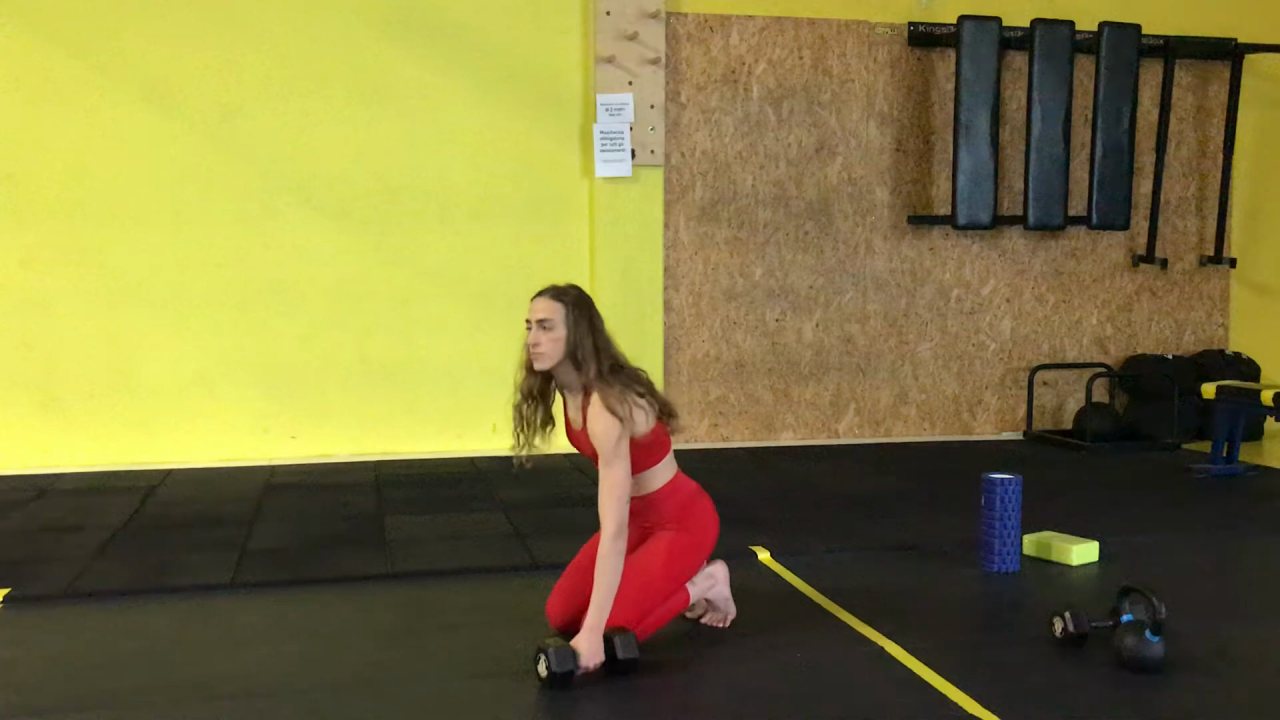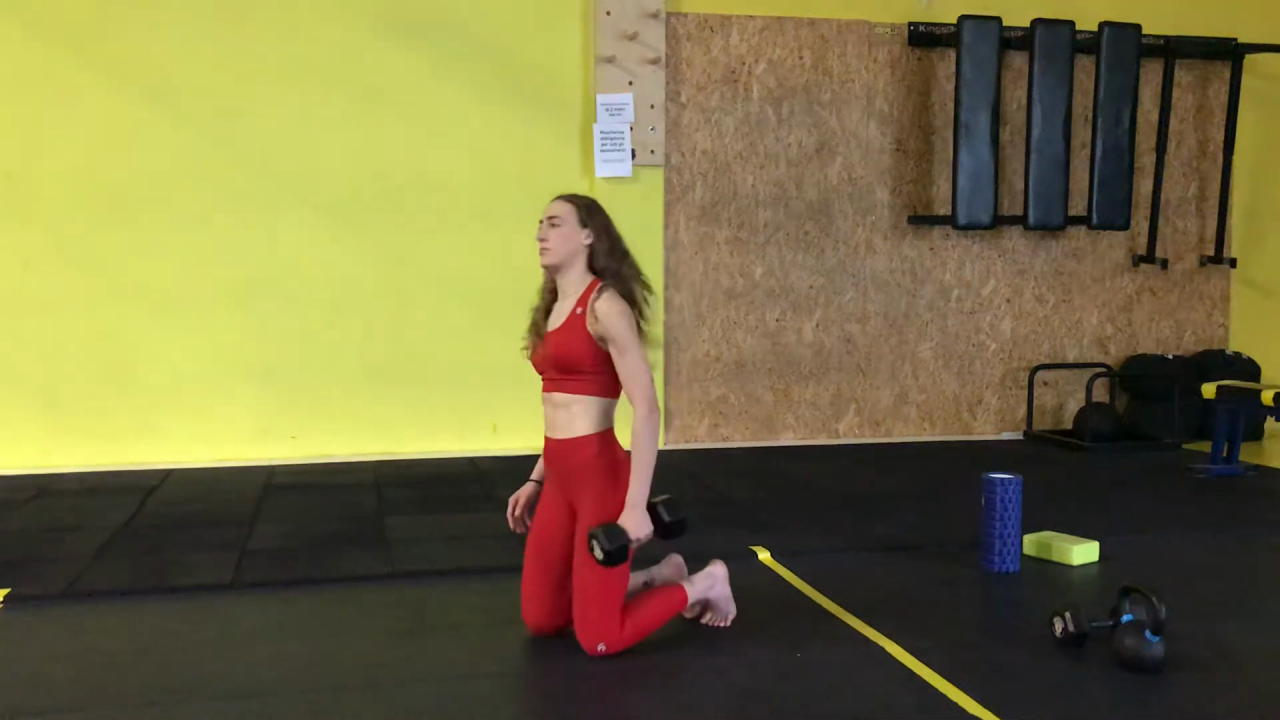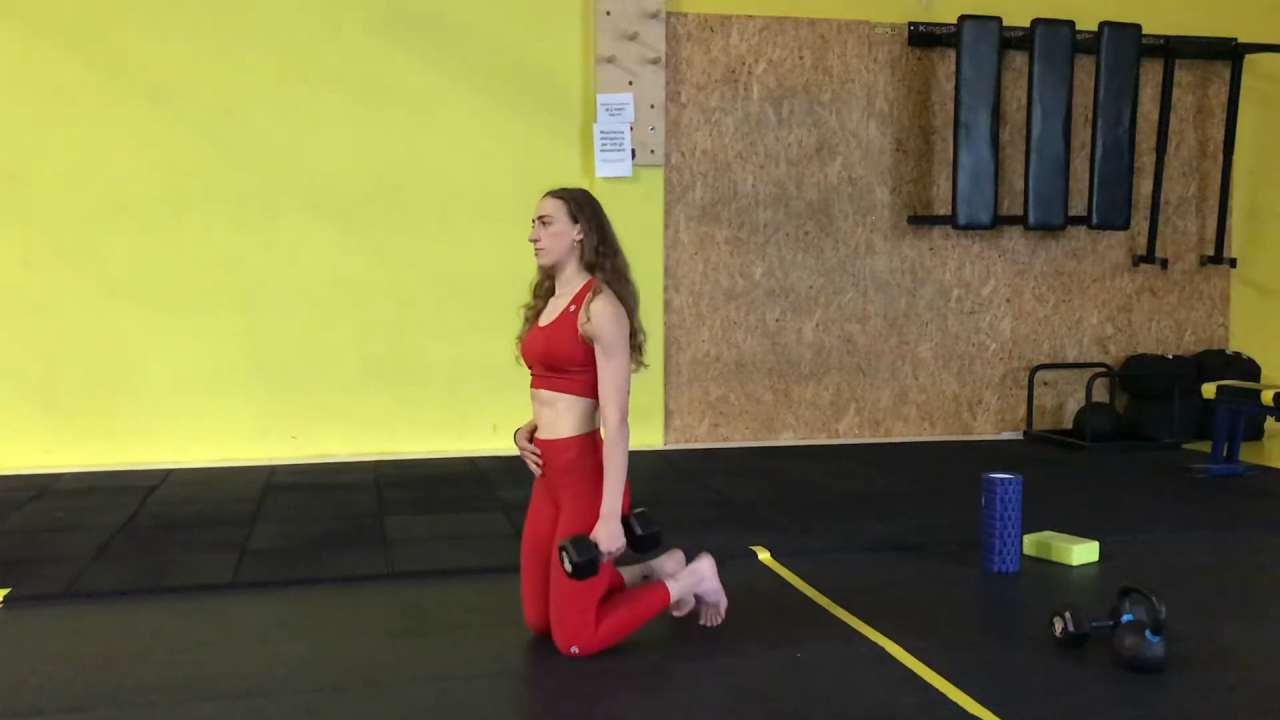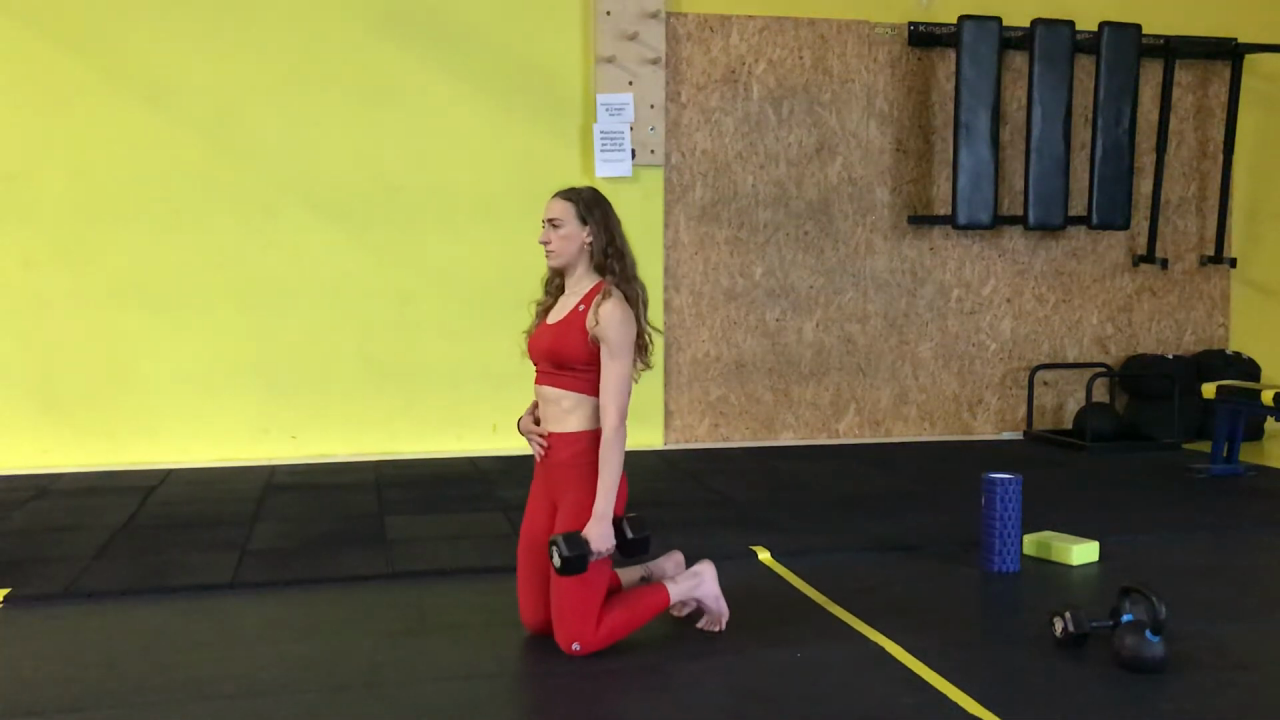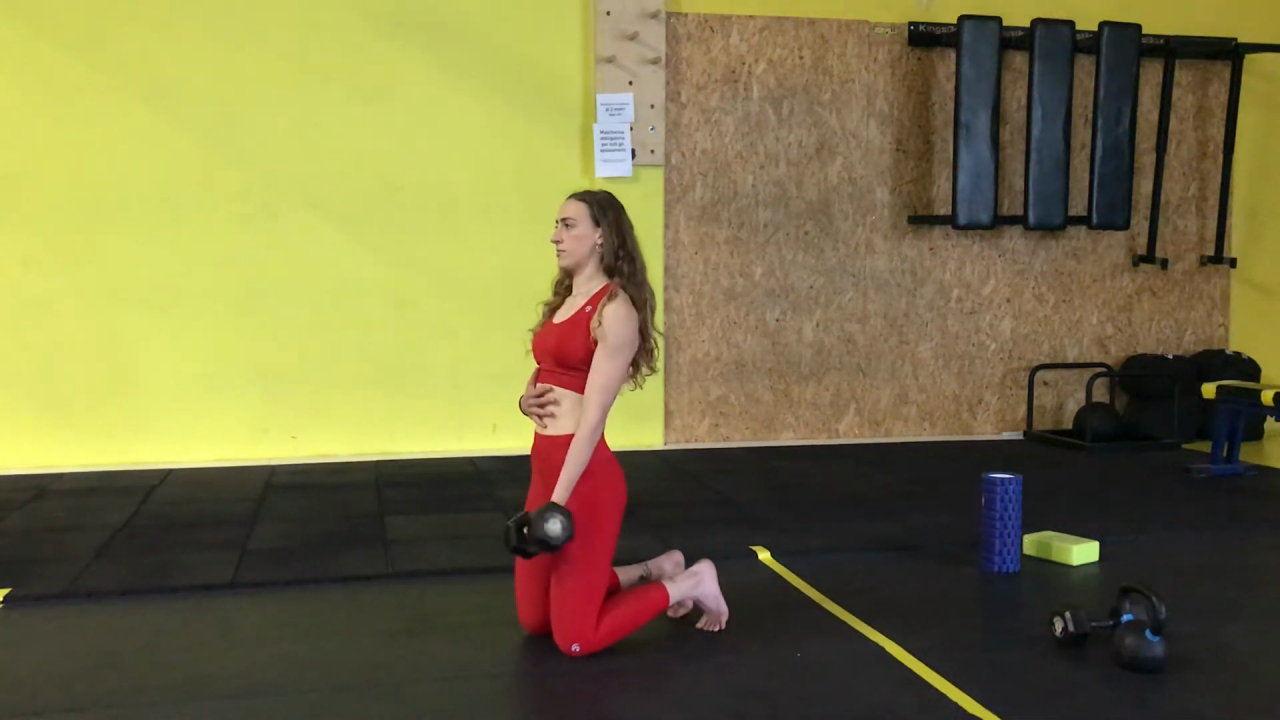
dt=1s
person 1, frame 1
left shoulder: (605, 405)
right shoulder: (569, 385)
left elbow: (614, 528)
left wrist: (594, 632)
left hip: (682, 523)
right hip: (640, 517)
left knee: (603, 639)
right knee: (560, 616)
left ankle: (704, 584)
right ankle: (674, 577)
person 1, frame 2
left shoulder: (605, 305)
right shoulder: (554, 307)
left elbow: (647, 410)
left wrist: (637, 504)
right wrist: (536, 479)
left hip: (599, 471)
right hip: (561, 475)
left knee: (599, 638)
right knee: (539, 619)
left ankle: (703, 583)
right ankle: (657, 576)
person 1, frame 3
left shoulder: (600, 306)
right shoulder: (548, 303)
left elbow: (615, 419)
left wrist: (611, 515)
right wrist: (526, 431)
left hip: (586, 474)
right hip: (549, 476)
left knee: (574, 638)
right knee: (539, 620)
left ankle: (689, 579)
right ankle: (656, 570)
person 1, frame 4
left shoulder: (609, 307)
right shoulder: (557, 300)
left elbow: (614, 421)
left wrist: (603, 515)
right wrist: (530, 416)
left hip: (586, 470)
right hip: (548, 469)
left knee: (575, 637)
right knee: (535, 620)
left ankle: (689, 585)
right ankle: (655, 571)
person 1, frame 5
left shoulder: (615, 309)
right shoulder: (566, 300)
left elbow: (592, 419)
left wrist: (556, 506)
right wrist: (528, 400)
left hip: (586, 474)
right hip: (546, 466)
left knee: (575, 637)
right knee: (534, 620)
left ankle: (690, 583)
right ankle: (656, 571)
